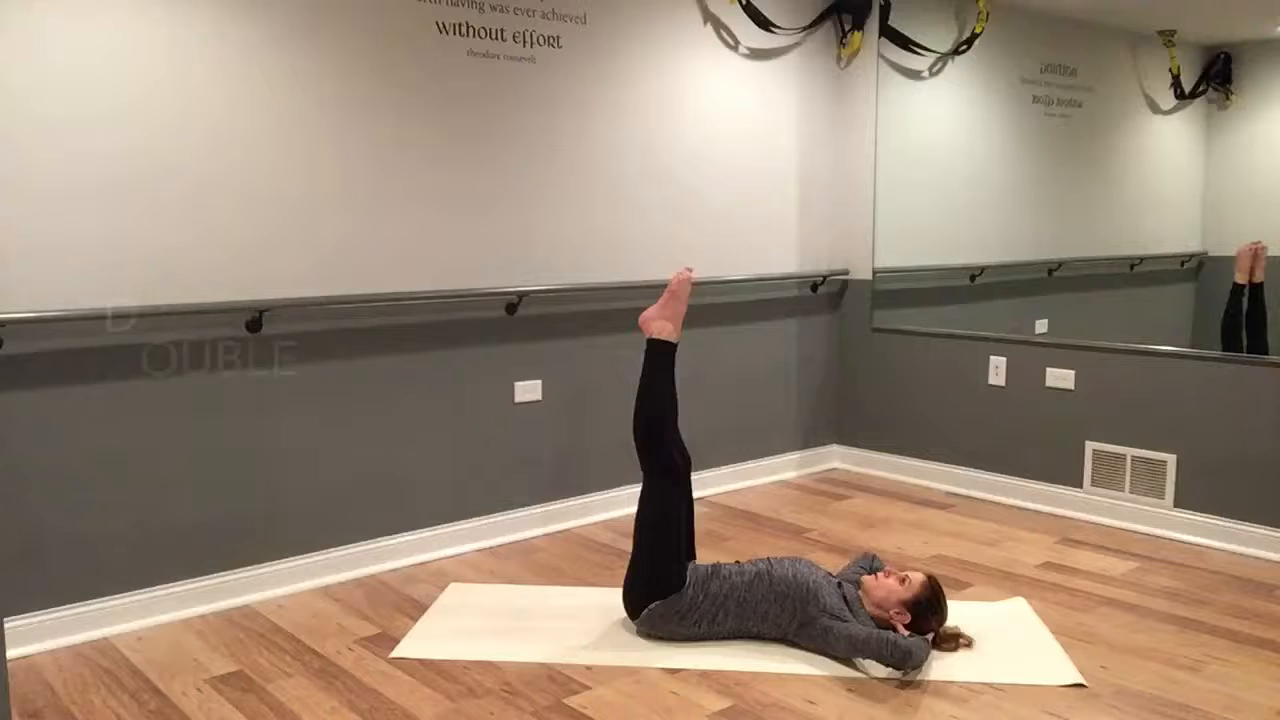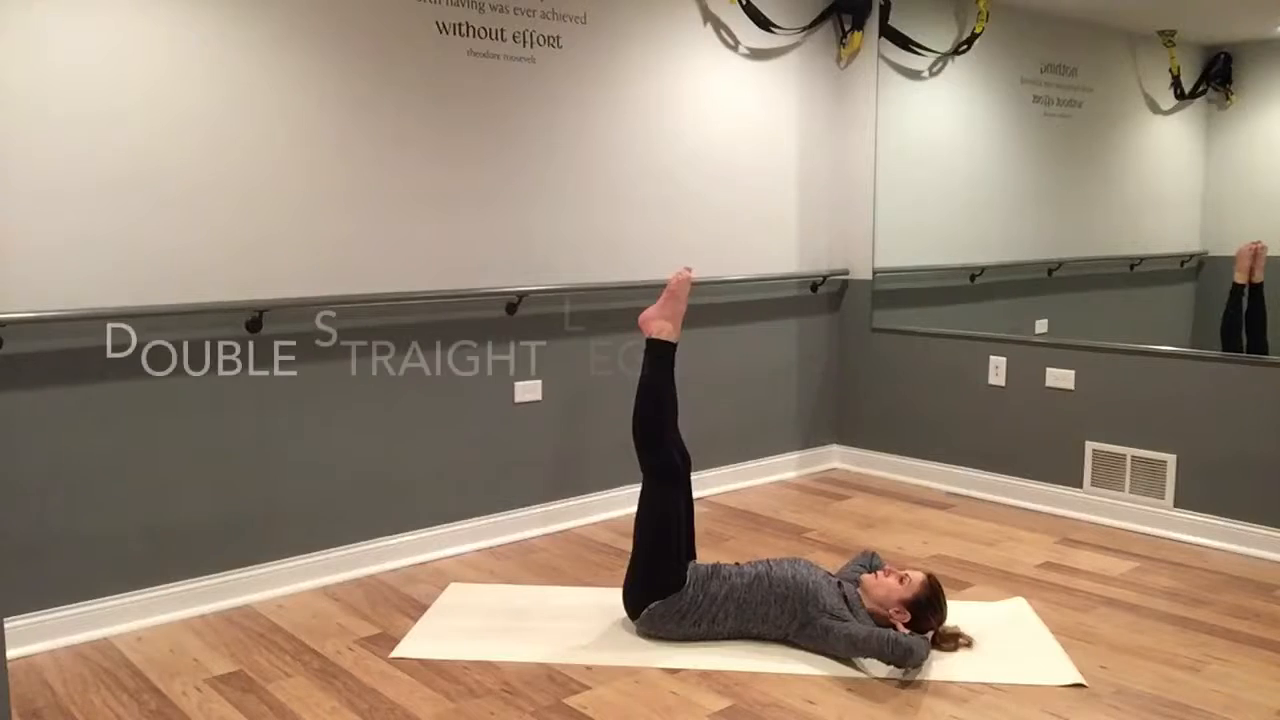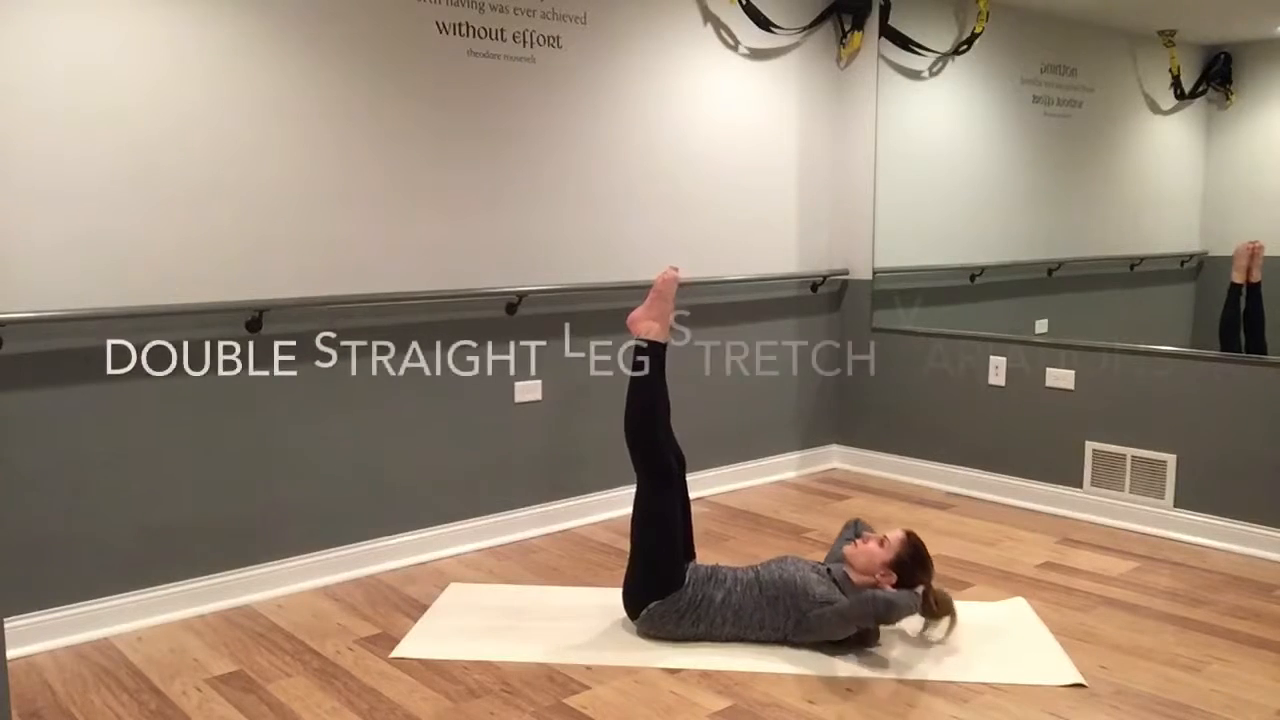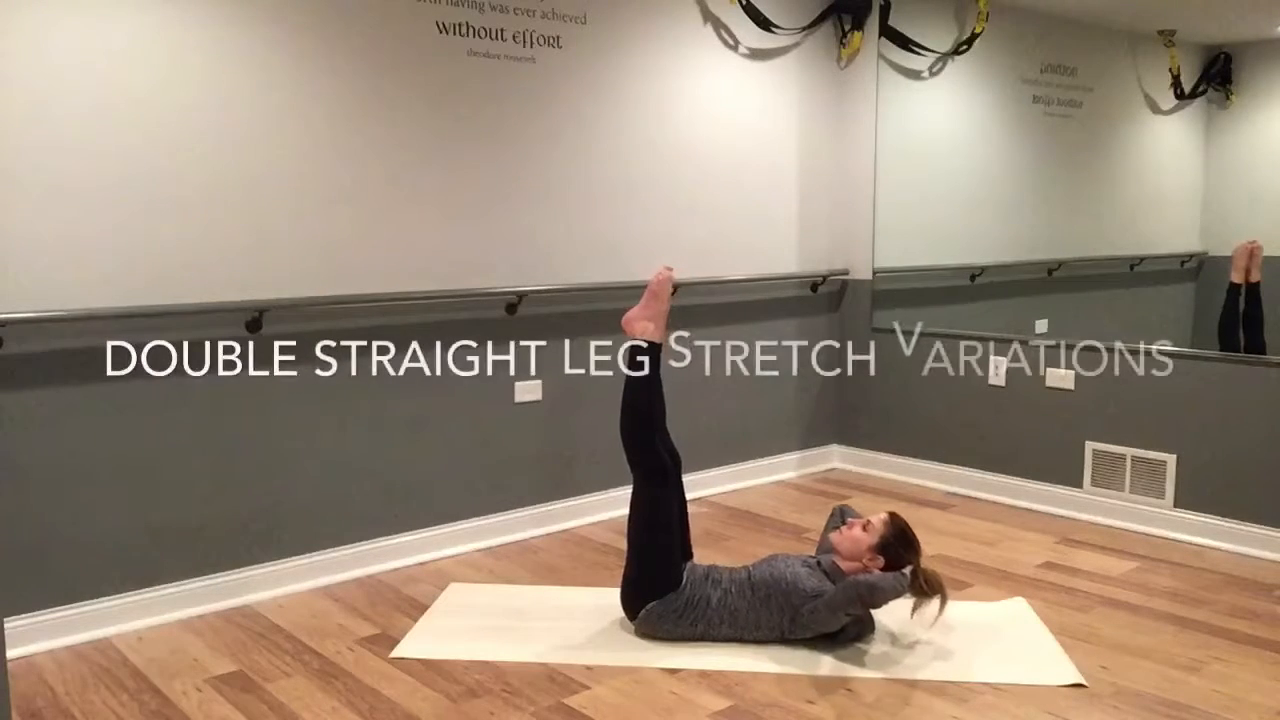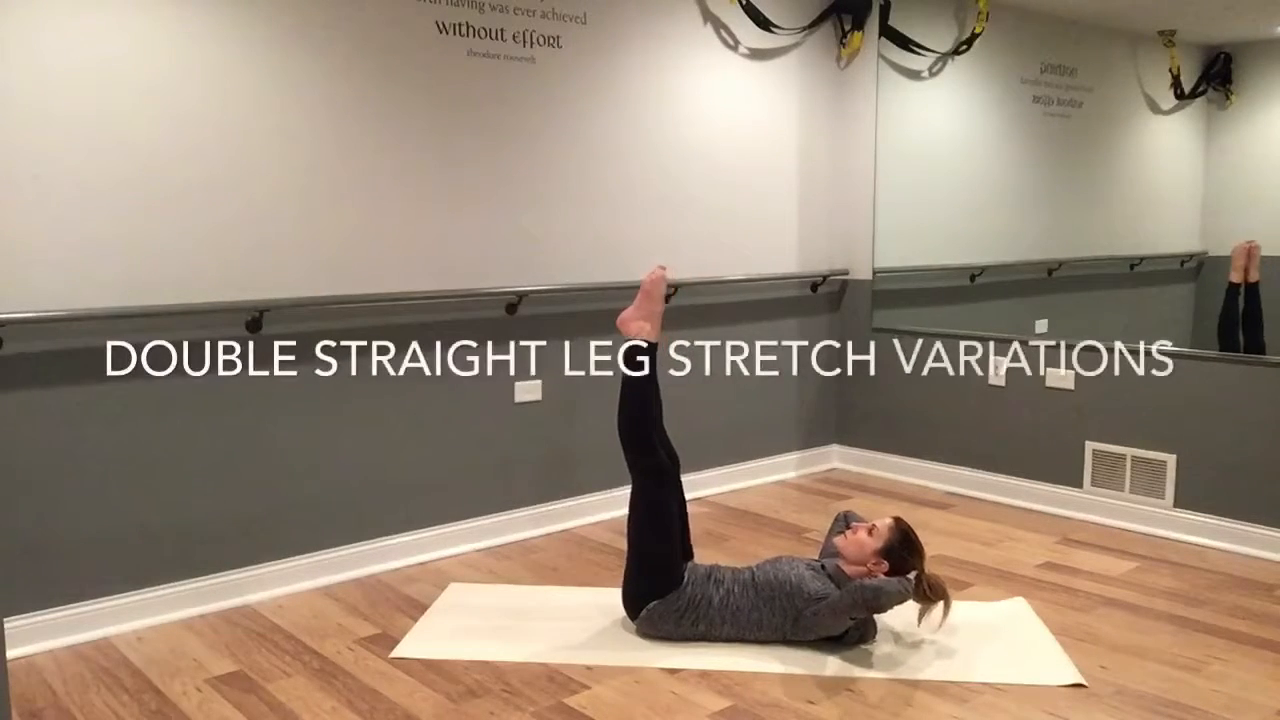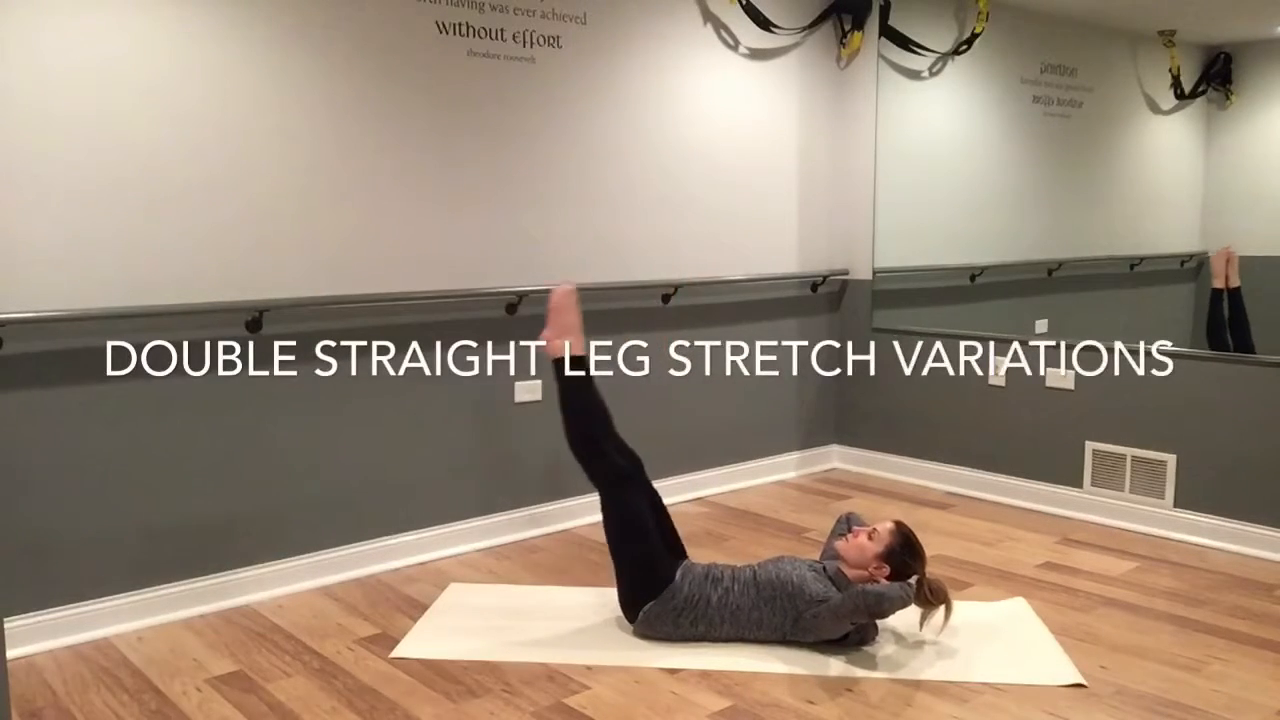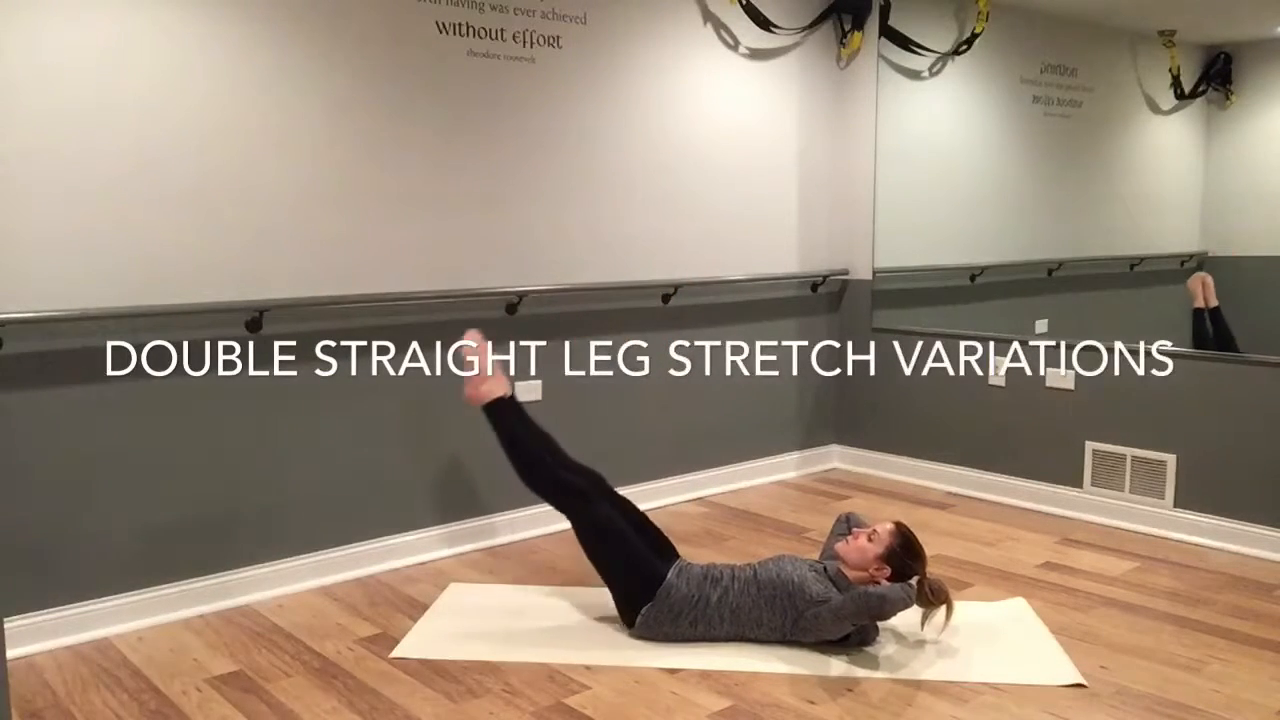
dt=0.4s
person 1, frame 1
left shoulder: (843, 626)
right shoulder: (847, 591)
left elbow: (906, 653)
right elbow: (868, 556)
left wrist: (921, 637)
left hip: (663, 603)
right hip: (687, 588)
left knee: (664, 468)
left ankle: (663, 337)
person 1, frame 2
left shoulder: (843, 626)
right shoulder: (846, 592)
left elbow: (906, 651)
right elbow: (869, 554)
left wrist: (921, 636)
left hip: (662, 604)
right hip: (688, 588)
left knee: (664, 469)
left ankle: (663, 336)
person 1, frame 3
left shoulder: (838, 613)
right shoulder: (836, 577)
left elbow: (886, 604)
right elbow: (855, 525)
left wrist: (914, 594)
left hip: (663, 605)
right hip: (687, 588)
left knee: (659, 471)
left ankle: (651, 337)
right ankle: (651, 337)
person 1, frame 4
left shoulder: (830, 605)
right shoulder: (828, 569)
left elbow: (868, 587)
right elbow: (841, 510)
left wrist: (903, 577)
left hip: (660, 604)
right hip: (684, 588)
left knee: (655, 470)
left ankle: (646, 338)
person 1, frame 5
left shoulder: (833, 607)
right shoulder: (832, 572)
left elbow: (873, 591)
right elbow: (843, 517)
left wrist: (906, 584)
left hip: (661, 603)
right hip: (685, 586)
left knee: (652, 468)
left ankle: (642, 339)
person 1, frame 6
left shoulder: (832, 611)
right shoulder: (832, 575)
left elbow: (876, 597)
right elbow: (847, 518)
left wrist: (909, 588)
right wrist: (879, 537)
left hip: (660, 605)
right hip: (681, 584)
left knee: (616, 474)
right knee: (627, 468)
left ankle: (570, 354)
person 1, frame 7
left shoulder: (833, 609)
right shoulder: (831, 576)
left elbow: (881, 599)
right elbow: (846, 517)
left wrist: (911, 587)
right wrist: (901, 565)
left hip: (660, 606)
right hip: (681, 583)
left knee: (577, 496)
right knee: (592, 488)
left ankle: (495, 396)
right ankle: (496, 394)
